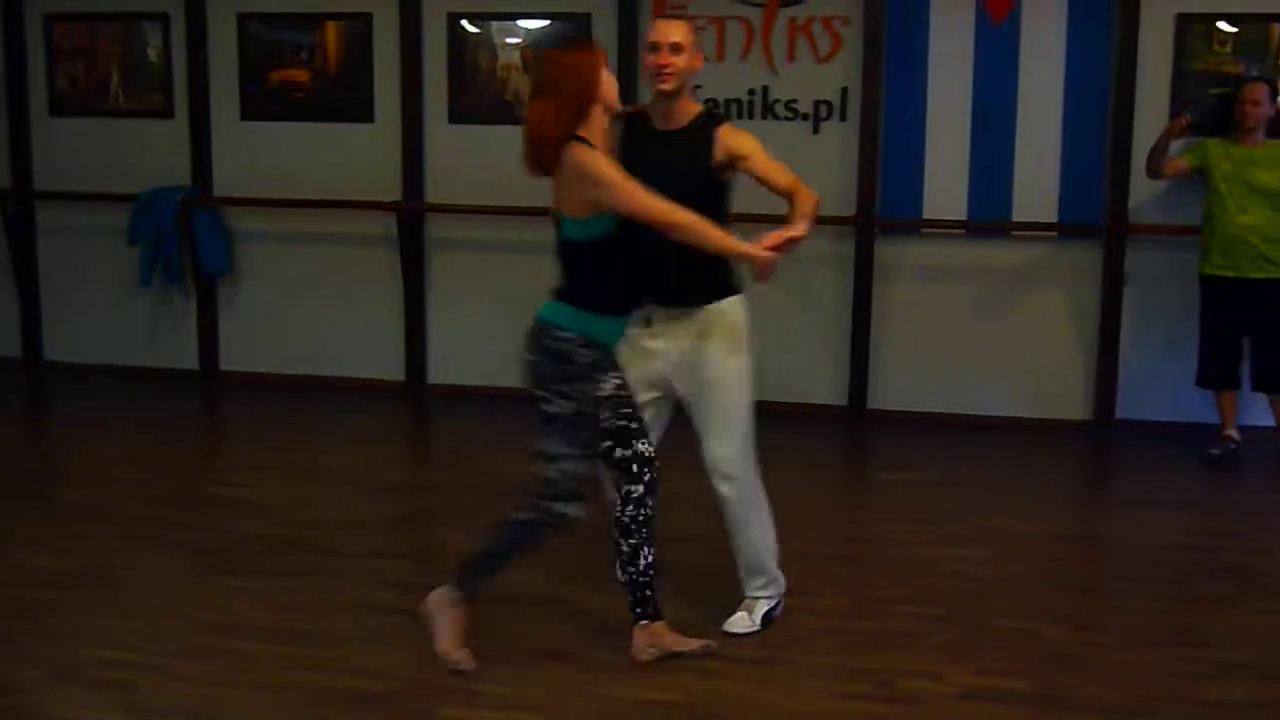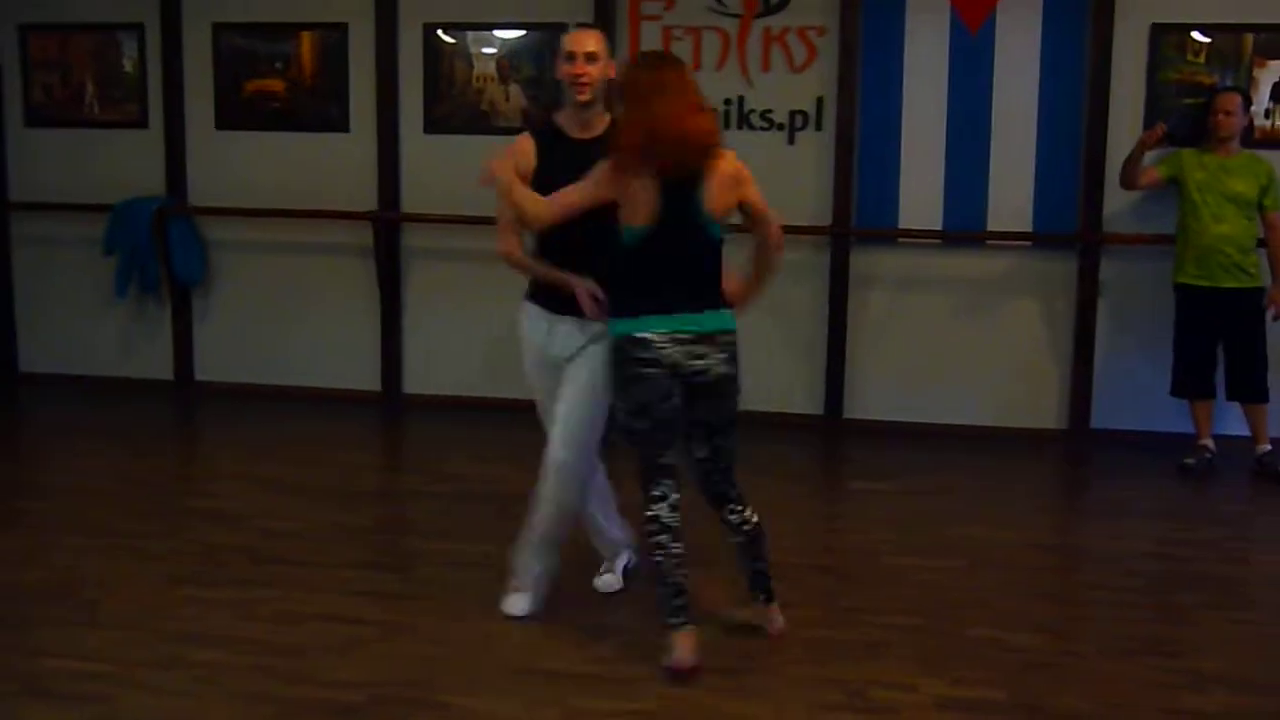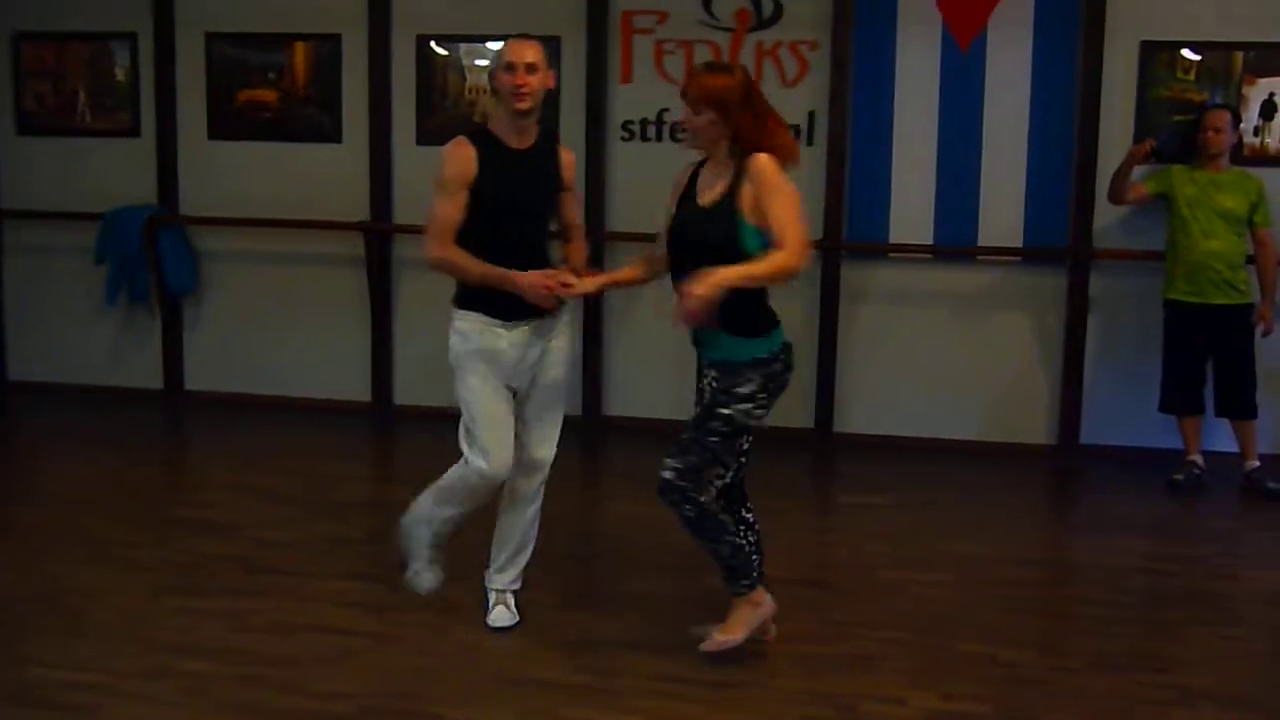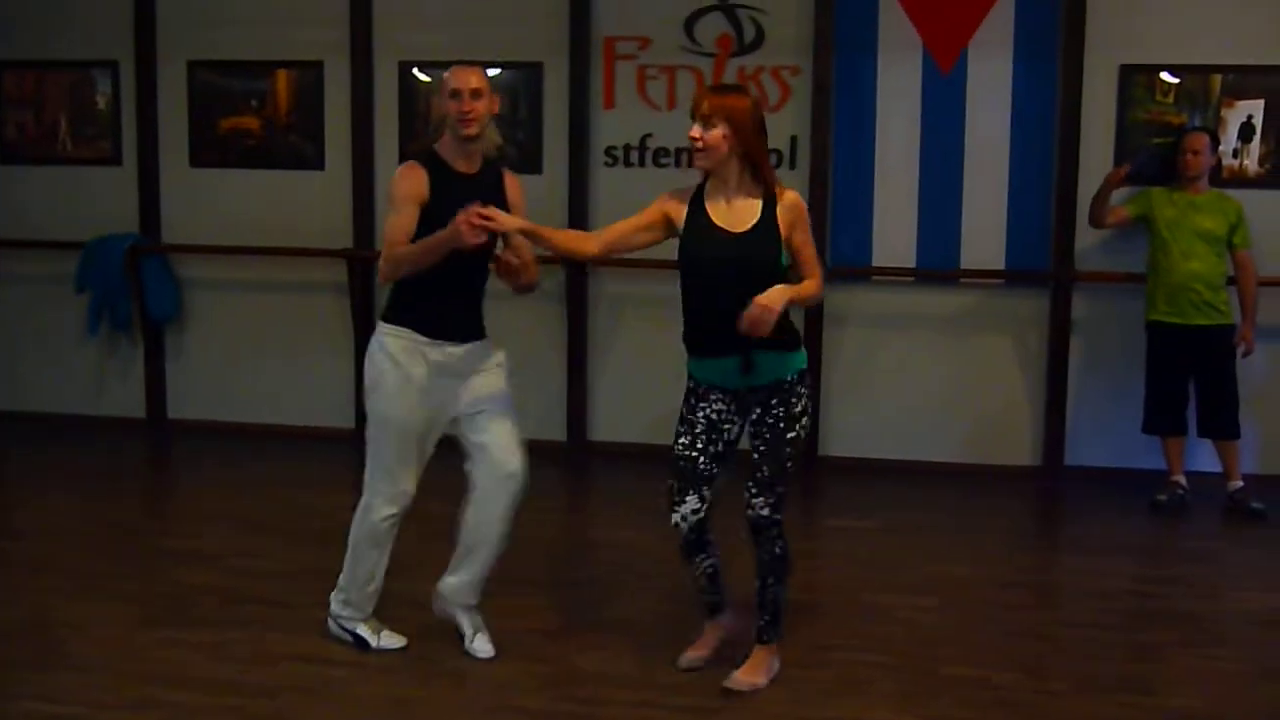
dt=0.3s
person 1, frame 1
left shoulder: (583, 157)
right shoulder: (583, 162)
right elbow: (674, 219)
right wrist: (749, 251)
left hip: (585, 343)
right hip: (571, 346)
left knee: (640, 471)
right knee: (560, 501)
left ankle: (649, 626)
right ankle: (454, 598)
person 1, frame 2
left shoulder: (623, 170)
right shoulder: (725, 168)
left elbow: (538, 214)
right elbow: (770, 233)
left wrist: (504, 175)
right wrist: (749, 281)
left hip: (642, 351)
right hip: (713, 348)
left knee: (660, 490)
right knee: (721, 482)
left ankle: (682, 636)
right ankle: (766, 604)
person 1, frame 3
left shoulder: (762, 170)
right shoulder: (692, 180)
left elbow: (793, 254)
right elbow: (657, 261)
left wrist: (719, 279)
right wrist: (596, 281)
left hip: (754, 359)
right hip: (715, 355)
left knee: (678, 478)
right knee: (718, 488)
left ankle: (748, 595)
right ankle: (748, 598)
person 1, frame 4
left shoulder: (785, 204)
right shoulder: (679, 207)
left elbow: (814, 285)
right elbow: (593, 246)
left wrist: (781, 294)
right wrist: (523, 228)
left hip: (778, 381)
right hip: (710, 383)
left knee: (765, 515)
right knee: (687, 514)
left ankle: (767, 645)
right ankle: (716, 618)
person 2, frame 1
left shoulder: (722, 139)
right shoulder: (620, 132)
left elbow: (798, 191)
left wrist: (793, 228)
left hip: (711, 313)
right hip: (643, 311)
left knee: (728, 459)
left ankle: (764, 588)
person 2, frame 2
right shoulder: (531, 147)
right elbow: (508, 244)
right wrist: (569, 280)
left hip: (604, 323)
right hip: (543, 316)
left knee: (566, 454)
right knee: (573, 451)
left ankle: (528, 572)
right ankle: (618, 549)
person 2, frame 3
left shoulder: (559, 157)
right shoulder: (465, 154)
right elbow: (437, 250)
left wrist: (566, 274)
right wrist: (514, 280)
left hip: (546, 326)
right hip: (483, 326)
left knee: (536, 463)
right knee: (490, 462)
left ankle: (503, 582)
right ankle: (424, 524)
person 2, frame 4
left shoulder: (505, 183)
right shoulder: (414, 176)
left elbow: (529, 279)
right elbow: (389, 267)
left wrist: (516, 266)
right wrist: (448, 237)
left hip: (474, 351)
right hip: (406, 348)
left knee: (505, 470)
right knee: (389, 492)
left ankle: (458, 596)
right ankle: (348, 612)
person 3, frame 1
right shoulder: (1210, 150)
right elbow: (1157, 171)
right wrist: (1166, 138)
right hip: (1219, 276)
right knee: (1220, 359)
right ankle: (1229, 434)
person 3, frame 2
right shoulder: (1184, 160)
right elbow: (1131, 182)
right wrist: (1141, 148)
left hip: (1245, 287)
right hip: (1194, 285)
right knee: (1196, 369)
right ankle: (1204, 445)
person 3, frame 3
right shoulder: (1174, 177)
right elbow: (1119, 196)
right wrist: (1129, 163)
left hip: (1234, 303)
right hip: (1183, 301)
left knee: (1240, 388)
right knee: (1184, 385)
right ankle: (1193, 462)
person 3, frame 4
left shoulder: (1229, 207)
right shoulder: (1154, 199)
left elbow: (1245, 267)
right elbow: (1099, 220)
left wrist: (1248, 321)
right wrist: (1107, 187)
left hip: (1215, 323)
right hip: (1165, 322)
left knee: (1222, 408)
right knee: (1167, 406)
left ankle: (1235, 487)
right ankle: (1176, 482)
